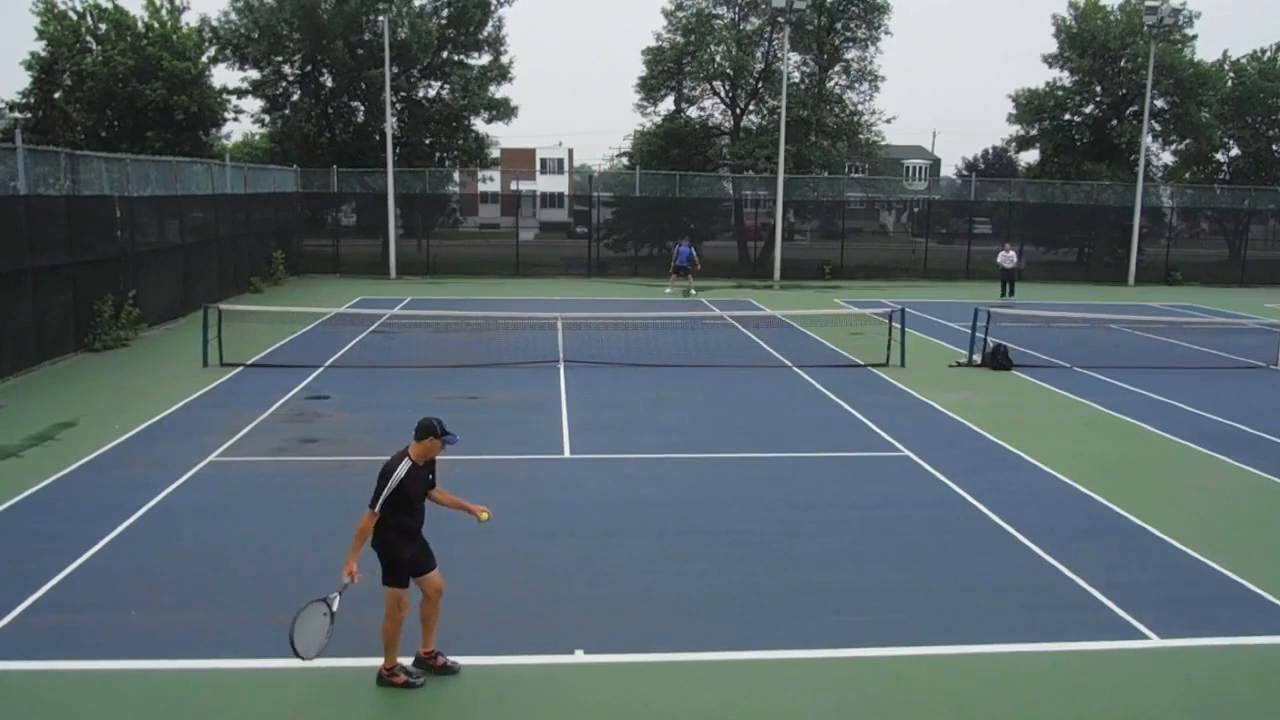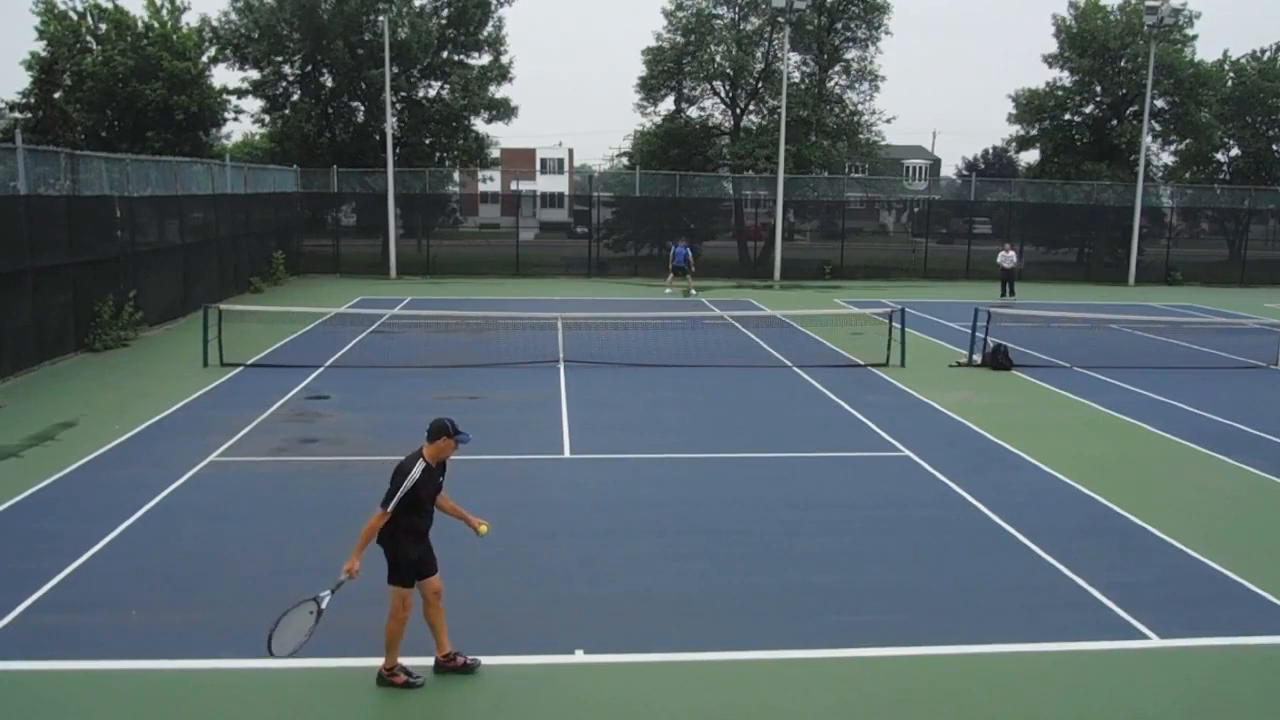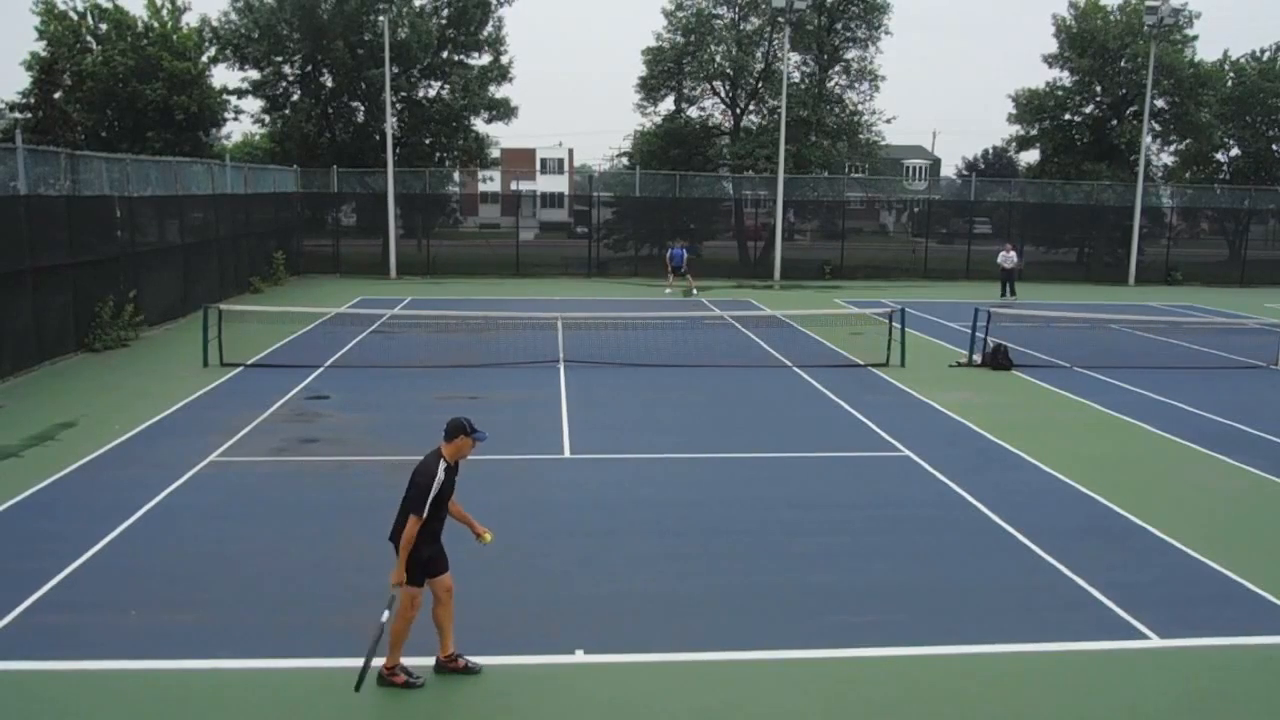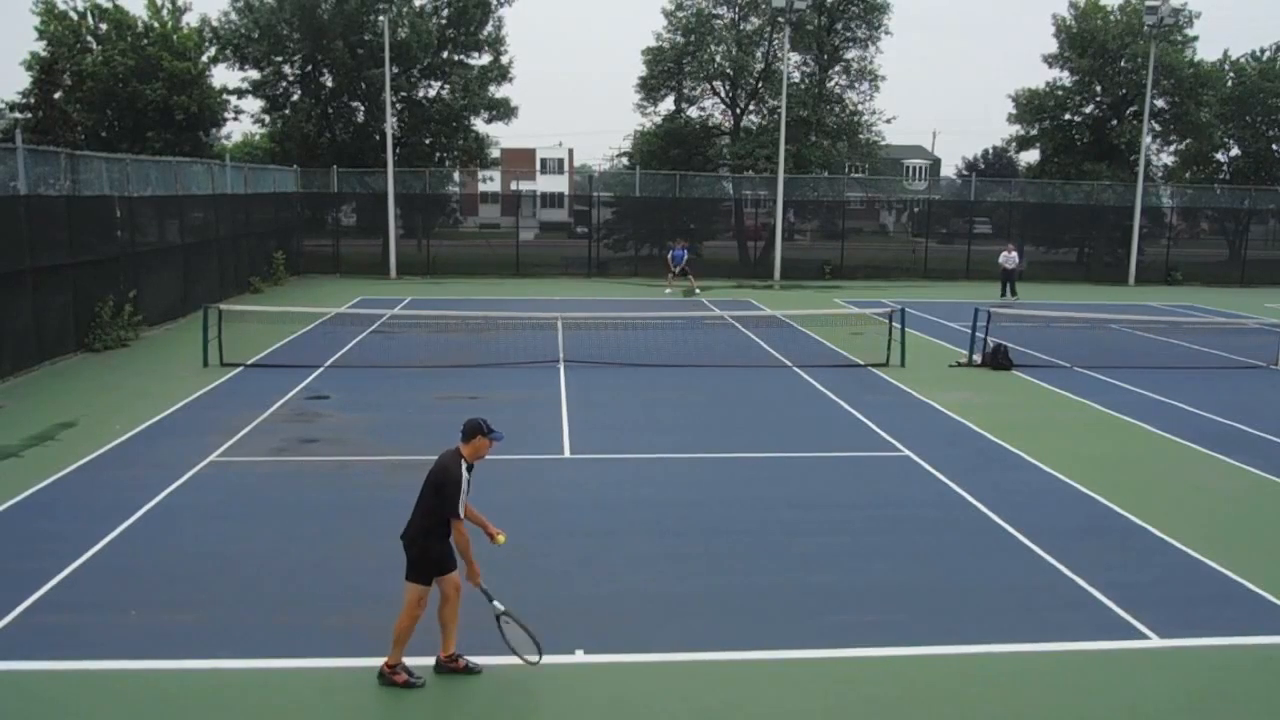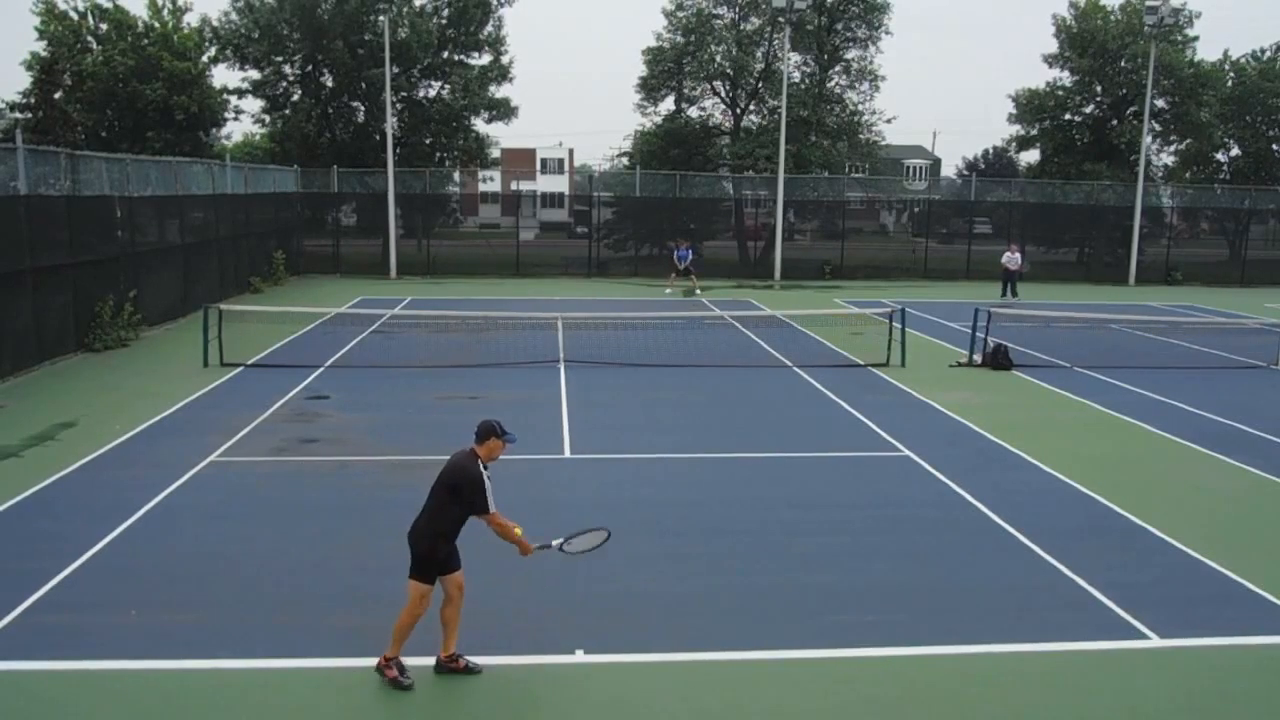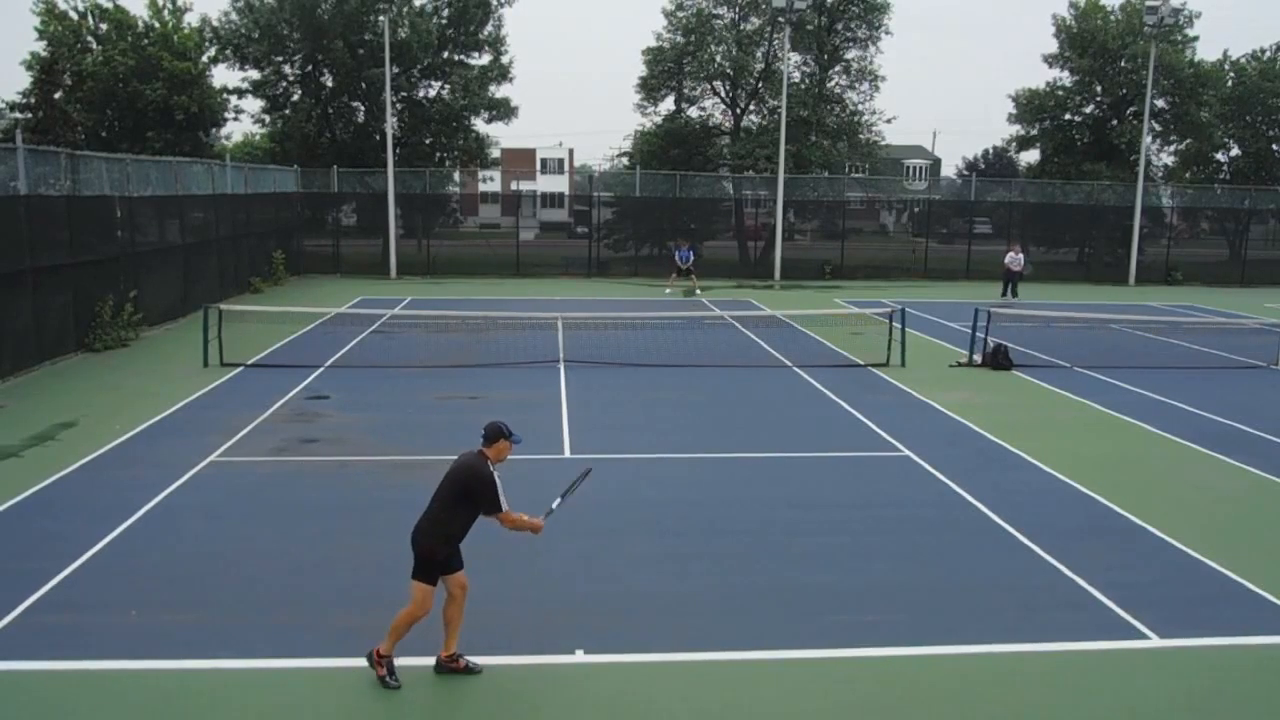
dt=0.2s
person 1, frame 1
left shoulder: (428, 462)
right shoulder: (397, 472)
left elbow: (433, 491)
right elbow: (370, 516)
left wrist: (469, 507)
right wrist: (352, 559)
left hip: (415, 539)
right hip: (392, 545)
left knee: (435, 590)
right knee: (397, 610)
left ankle: (427, 654)
right ankle: (389, 670)
person 1, frame 2
left shoulder: (438, 464)
right shoulder: (411, 473)
right elbow: (381, 516)
left wrist: (468, 518)
right wrist: (356, 556)
left hip: (420, 541)
right hip: (400, 544)
left knee: (434, 593)
right knee: (402, 608)
left ankle: (446, 656)
right ankle: (389, 670)
person 1, frame 3
left shoulder: (449, 462)
right shoulder: (434, 474)
right elbow: (413, 523)
left wrist: (474, 525)
right wrist: (400, 566)
left hip: (430, 540)
right hip: (414, 543)
left knee: (444, 590)
right knee: (409, 607)
left ankle: (447, 657)
right ankle: (389, 669)
person 1, frame 4
left shoulder: (456, 459)
right shoulder: (457, 473)
right elbow: (460, 527)
left wrist: (487, 527)
right wrist: (471, 567)
left hip: (436, 539)
right hip: (422, 542)
left knee: (452, 590)
right knee: (415, 607)
left ankle: (447, 657)
right ankle: (391, 667)
person 1, frame 5
left shoulder: (466, 459)
right shoulder: (474, 473)
left elbow: (479, 509)
right elbow: (493, 522)
left wrist: (507, 524)
right wrist: (521, 543)
left hip: (441, 538)
right hip: (427, 540)
left knee: (455, 589)
right knee: (417, 605)
left ankle: (447, 657)
right ankle: (389, 662)
person 1, frame 6
left shoulder: (473, 460)
right shoulder: (484, 474)
right elbow: (507, 521)
left wrist: (517, 517)
right wrist: (532, 525)
left hip: (444, 538)
right hip: (430, 540)
left knee: (458, 589)
right knee: (420, 606)
left ankle: (448, 657)
right ankle: (381, 655)
